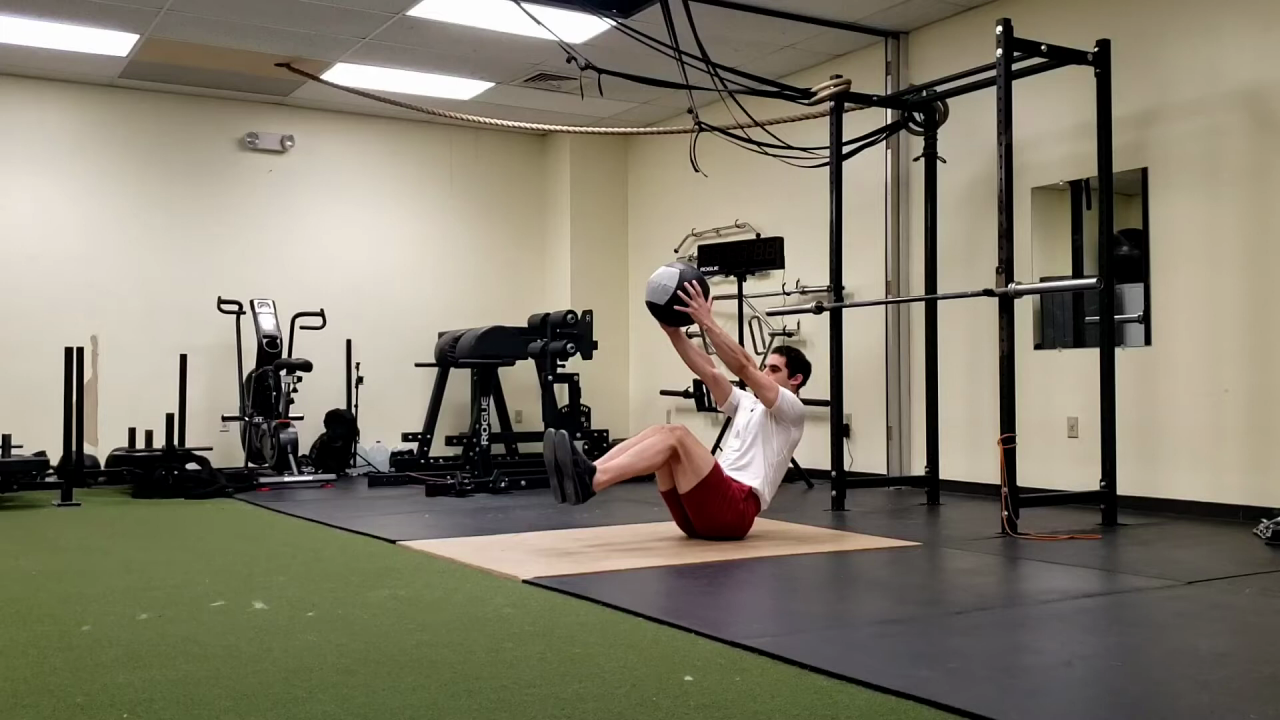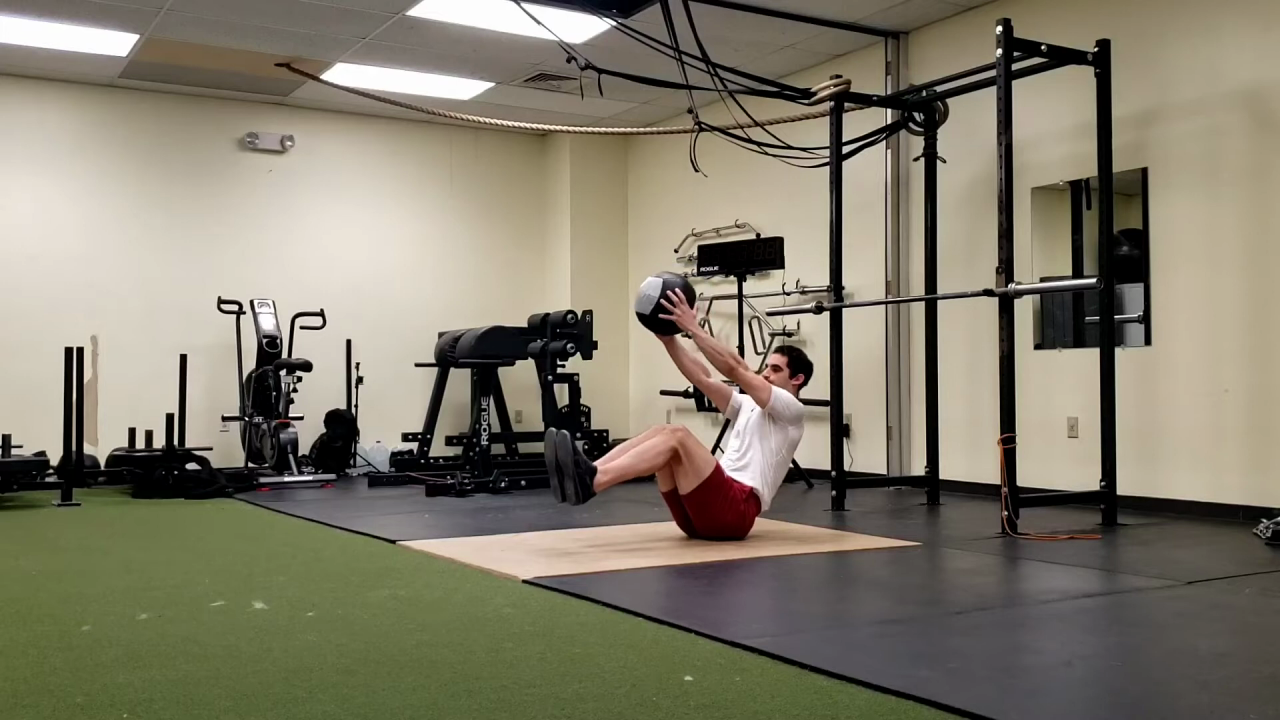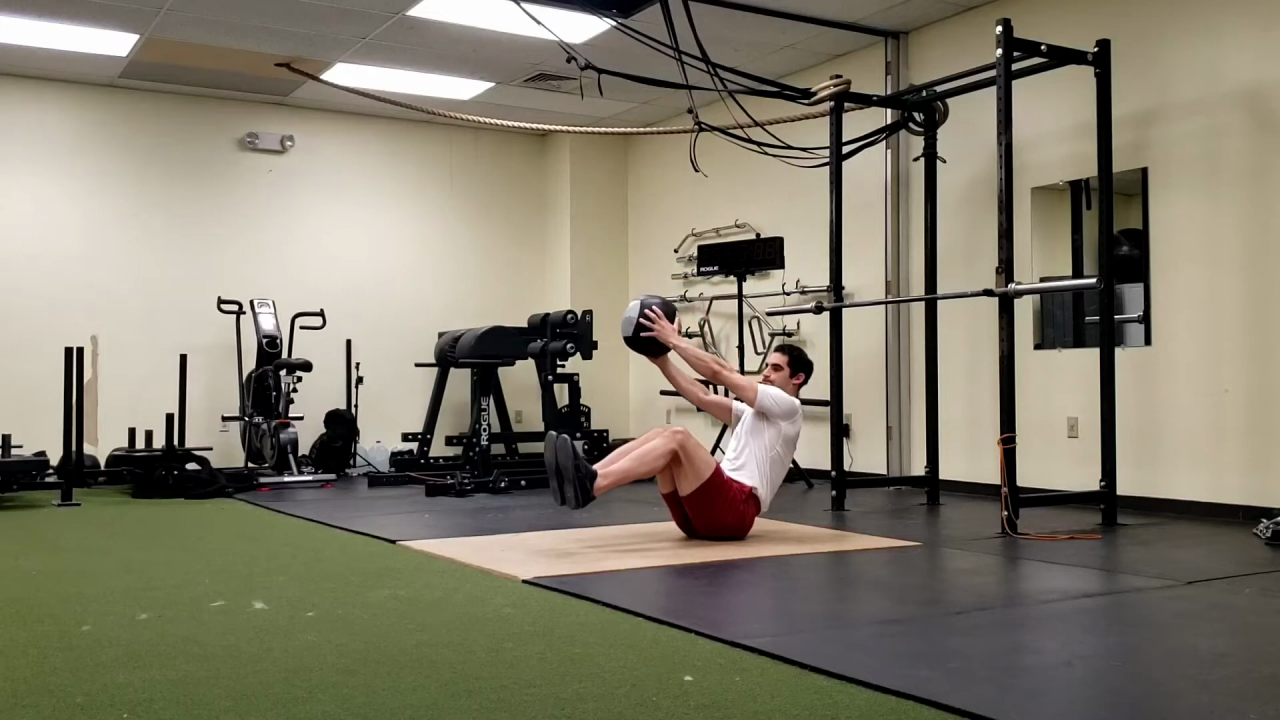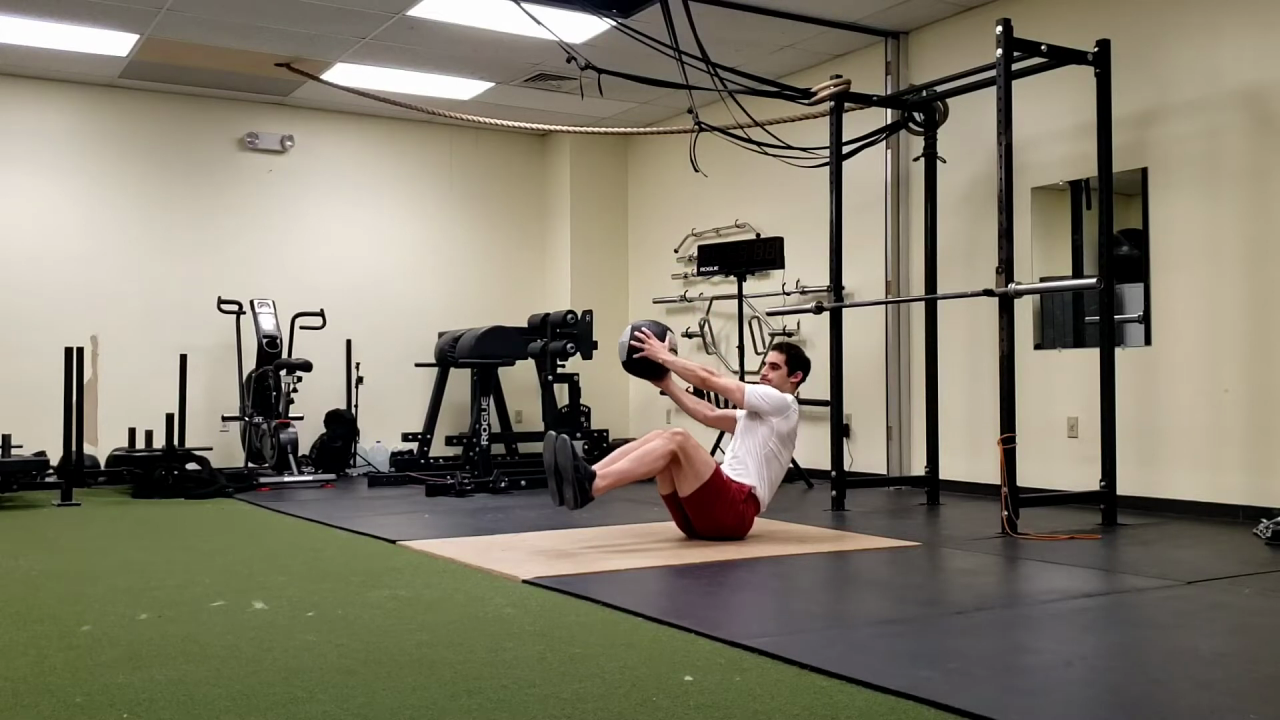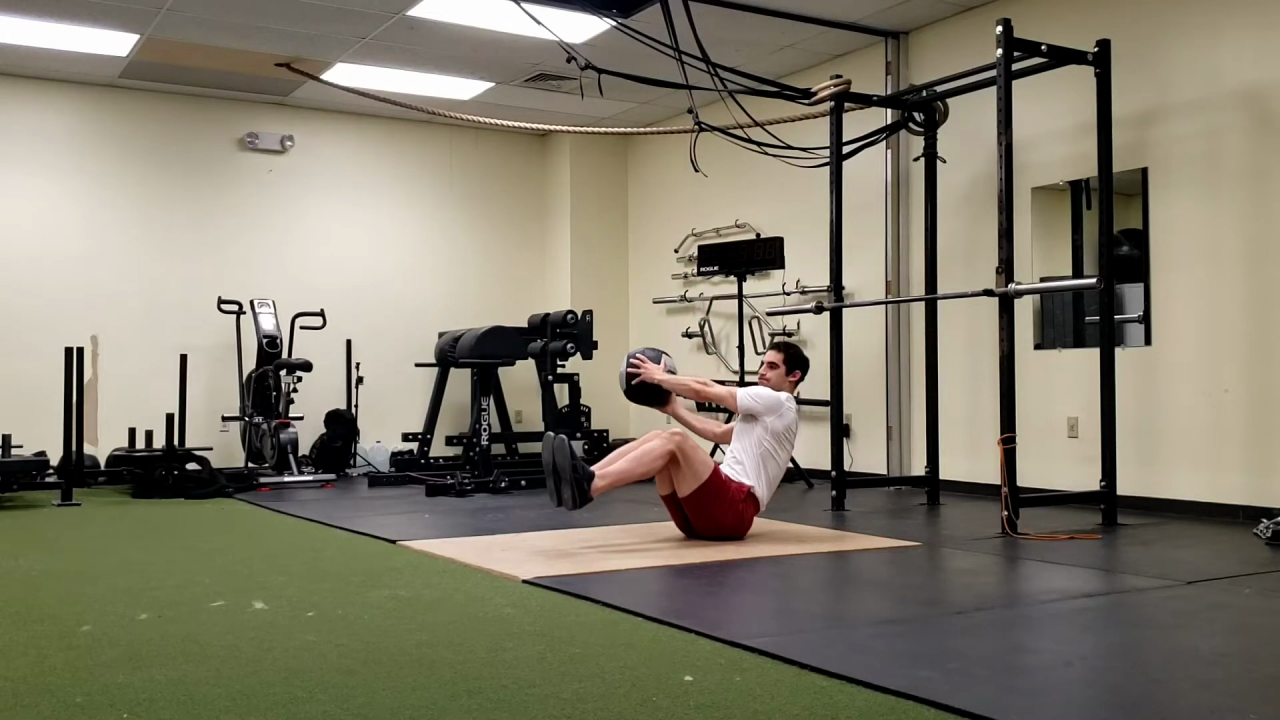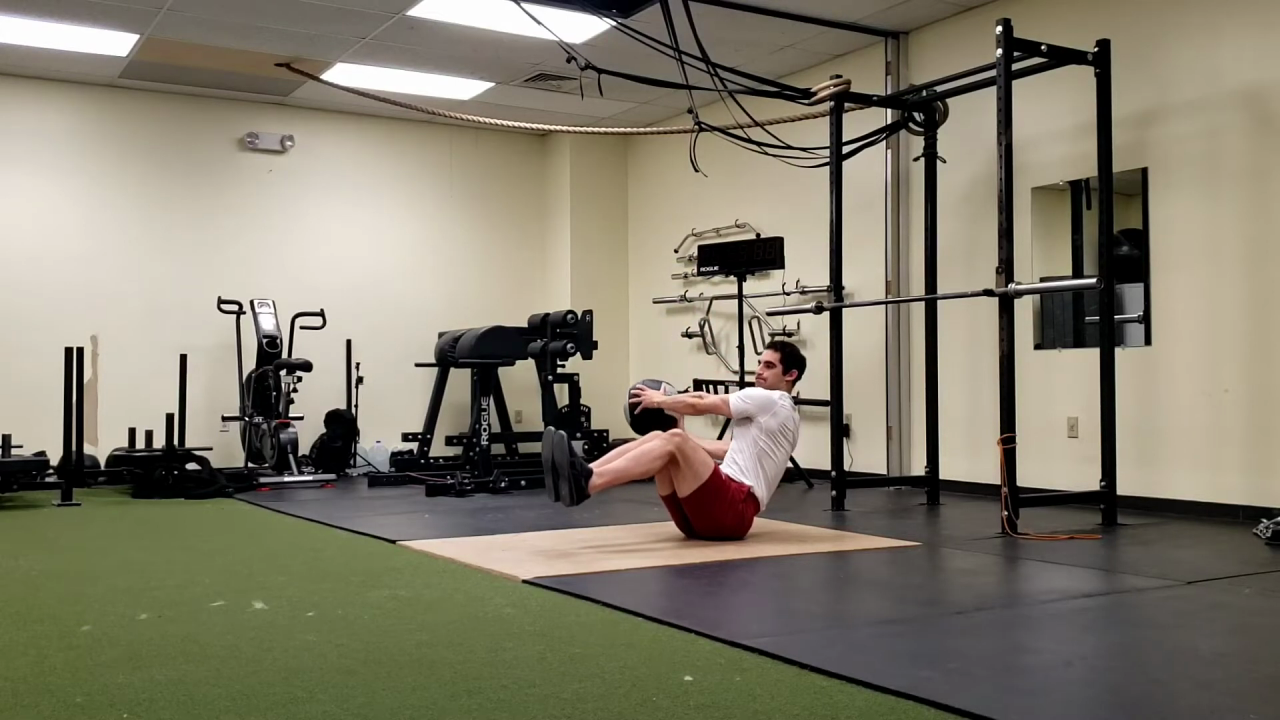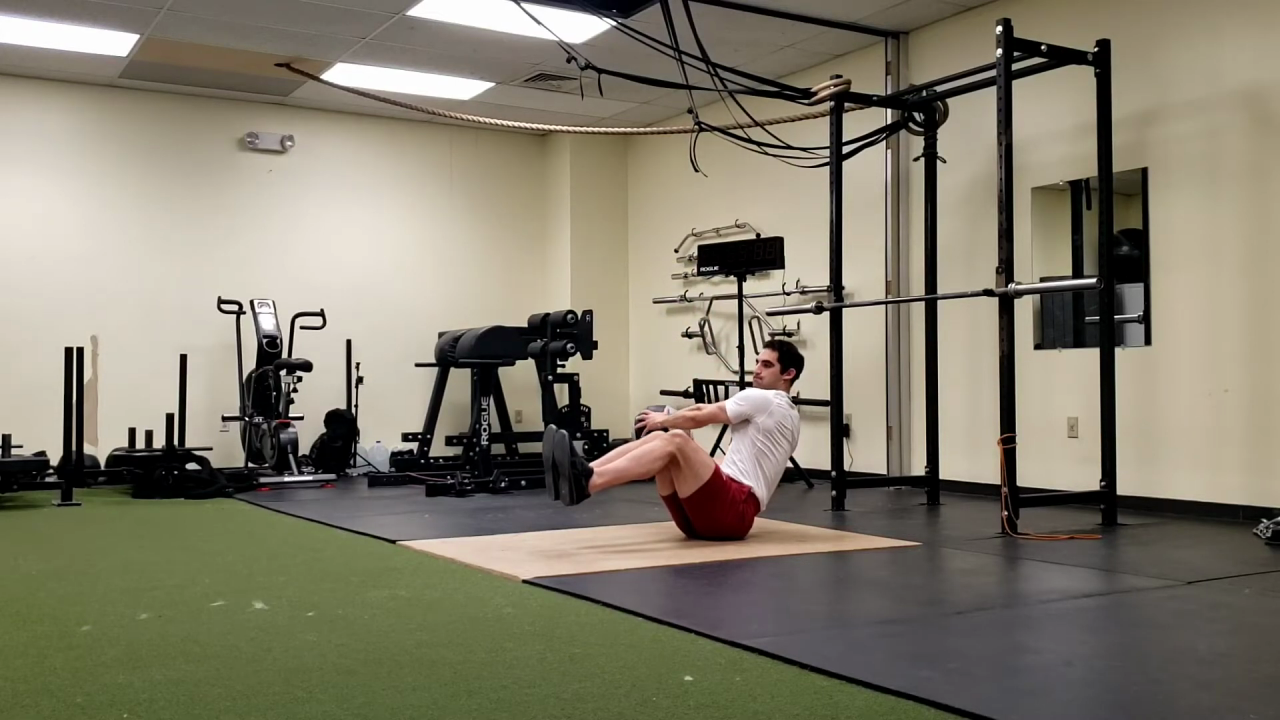
dt=0.5s
person 1, frame 1
left shoulder: (791, 412)
right shoulder: (748, 404)
left elbow: (744, 368)
right elbow: (708, 372)
left wrist: (706, 322)
right wrist: (673, 330)
left hip: (735, 510)
right hip: (703, 509)
left knee: (676, 435)
right knee: (660, 433)
left ankle: (589, 482)
right ankle: (587, 473)
person 1, frame 2
left shoulder: (791, 412)
right shoulder: (750, 405)
left elbow: (736, 370)
right elbow: (704, 379)
left wrist: (693, 328)
right wrist: (668, 338)
left hip: (735, 510)
right hip: (703, 509)
left knee: (677, 435)
right knee: (662, 434)
left ankle: (590, 481)
right ankle: (587, 473)
person 1, frame 3
left shoulder: (787, 408)
right shoulder: (753, 412)
left elbow: (721, 373)
right elbow: (704, 398)
left wrist: (674, 340)
right wrist: (662, 361)
left hip: (735, 511)
right hip: (705, 509)
left knee: (677, 438)
right knee: (662, 435)
left ankle: (590, 486)
right ankle: (587, 476)
person 1, frame 4
left shoulder: (782, 405)
right shoulder: (757, 413)
left elbow: (710, 380)
right elbow: (710, 415)
left wrist: (663, 356)
right wrist: (665, 382)
left hip: (734, 510)
right hip: (703, 509)
left knee: (677, 438)
right knee: (659, 437)
left ankle: (590, 486)
right ankle: (587, 477)
person 1, frame 5
left shoulder: (777, 403)
right shoulder: (763, 414)
left elbow: (705, 390)
right elbow: (720, 433)
left wrist: (660, 377)
right wrist: (672, 408)
left hip: (733, 510)
right hip: (709, 509)
left knee: (675, 439)
right knee: (658, 437)
left ankle: (588, 487)
right ankle: (584, 478)
person 1, frame 6
left shoulder: (770, 400)
right shoulder: (768, 411)
left elbow: (702, 403)
left wrist: (660, 400)
right wrist: (685, 438)
left hip: (732, 510)
left knee: (673, 441)
right knee: (658, 438)
left ankle: (586, 484)
right ankle: (584, 474)
person 1, frame 7
left shoulder: (765, 400)
right shoulder: (778, 413)
left elbow: (702, 415)
left wrist: (664, 419)
right wrist: (690, 460)
left hip: (733, 511)
right hip: (710, 509)
left knee: (676, 440)
right knee: (658, 438)
left ankle: (585, 483)
right ankle: (582, 473)
